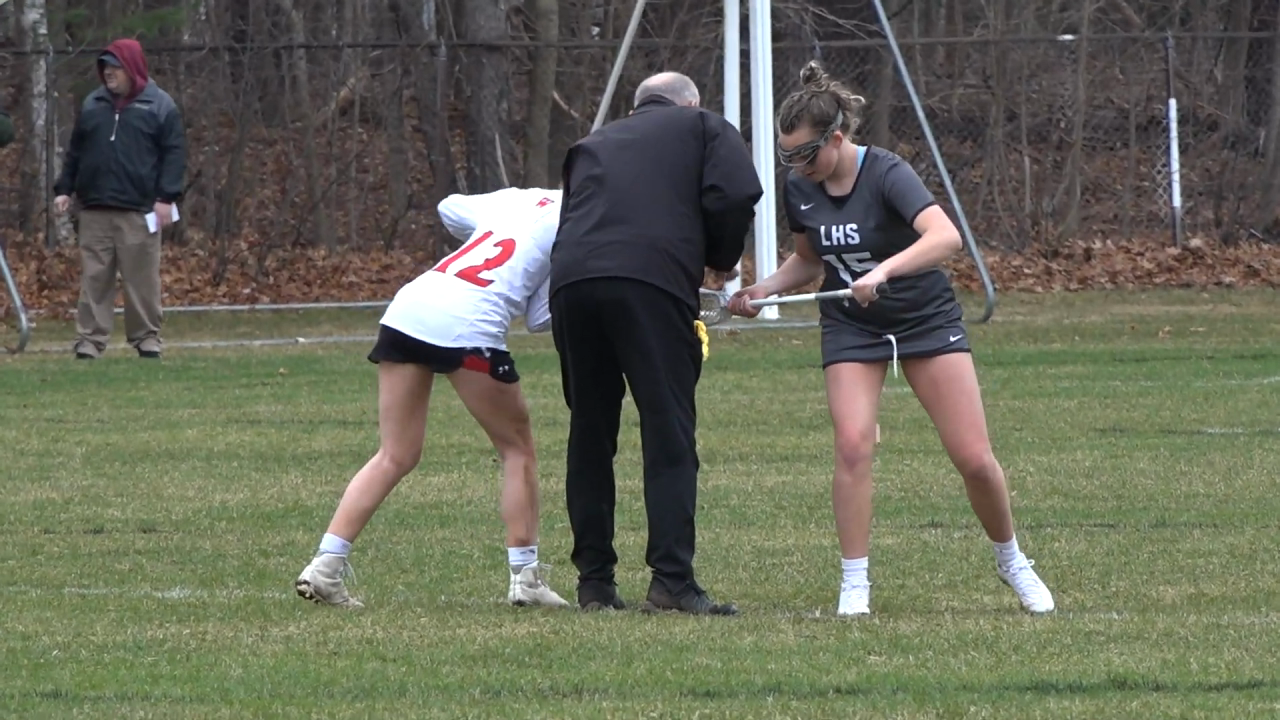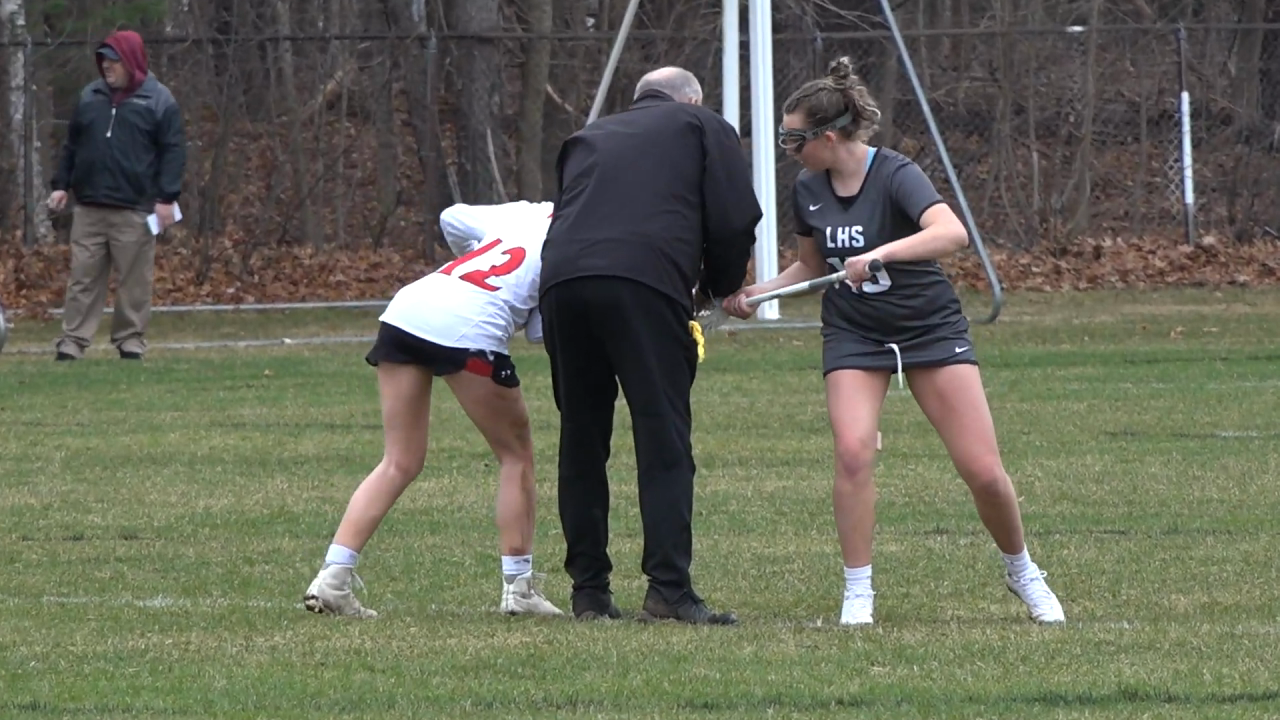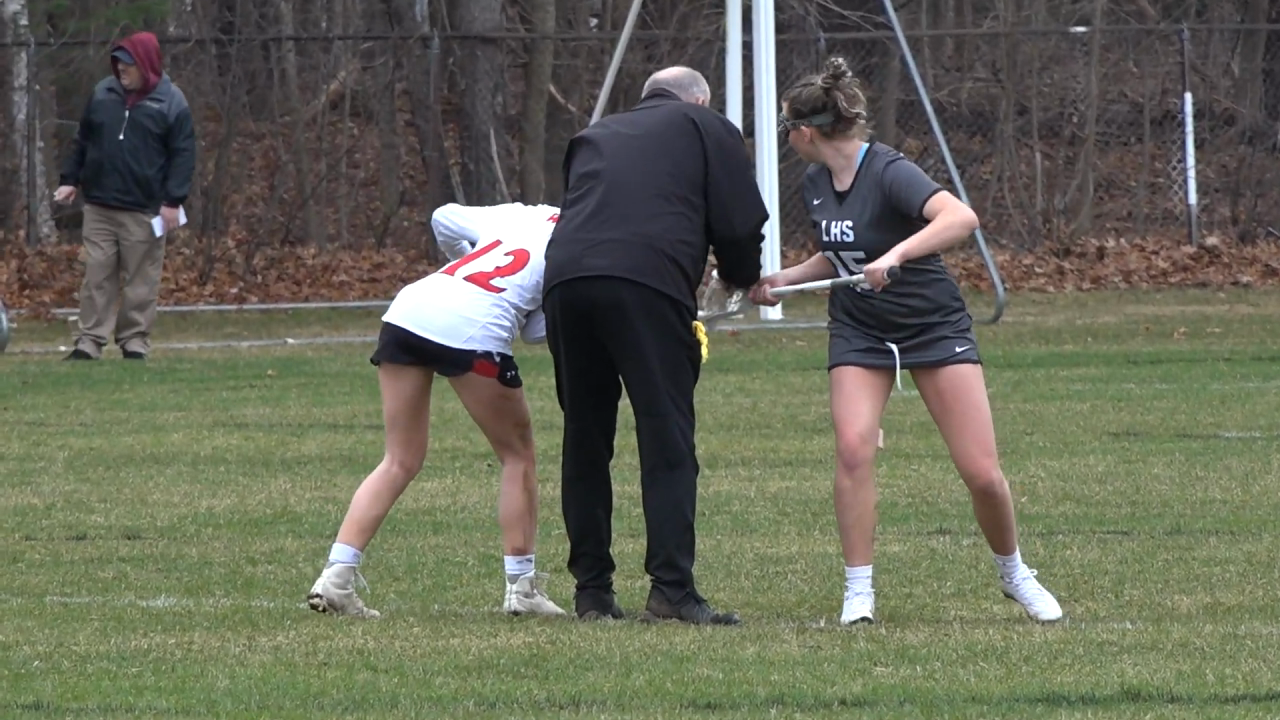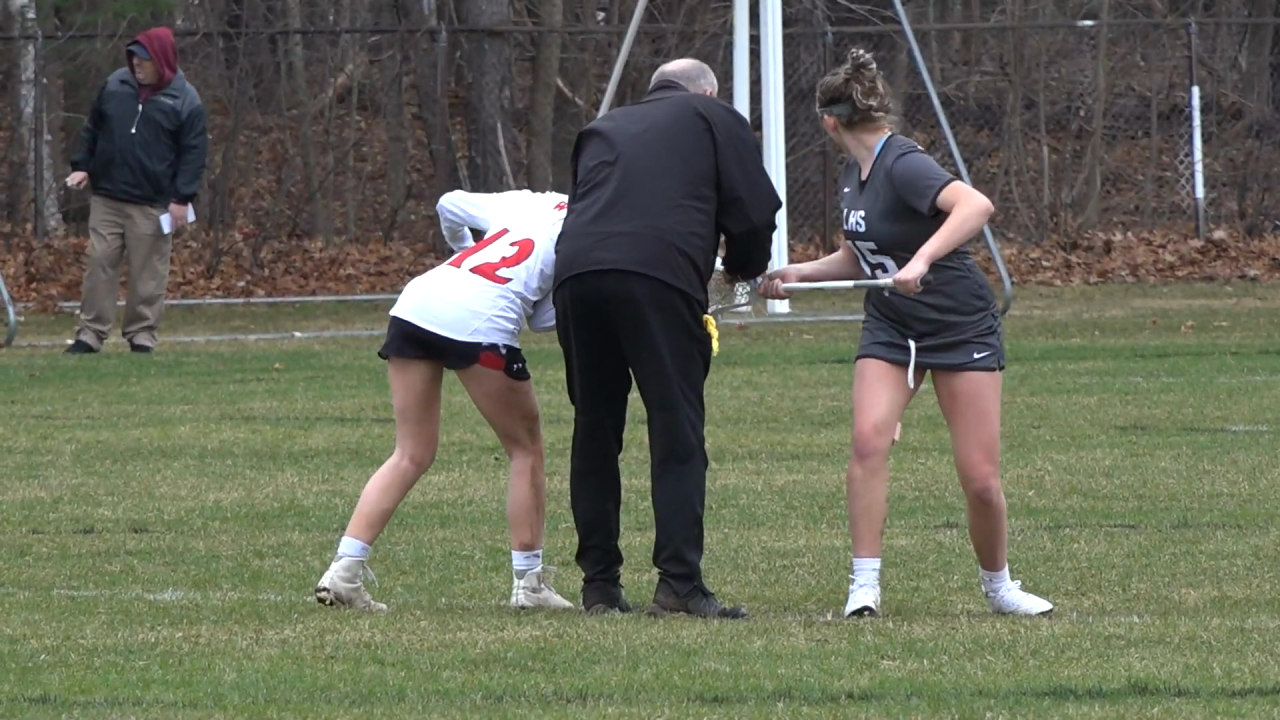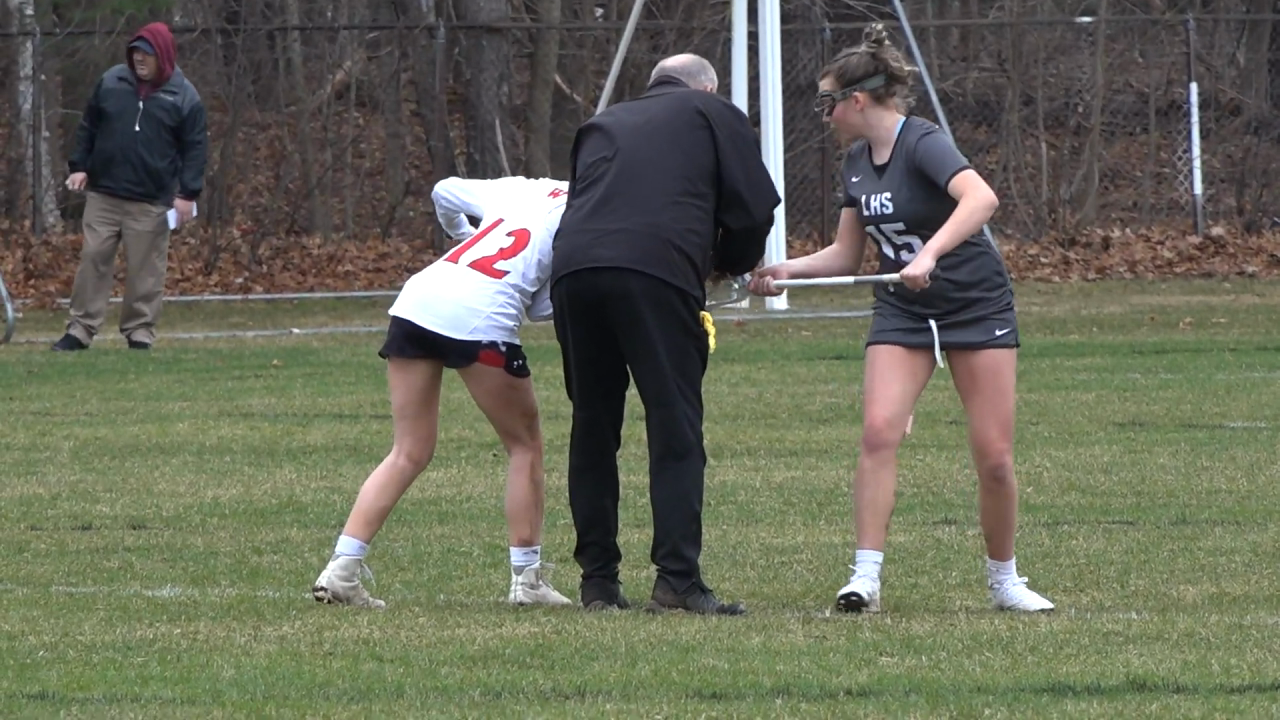
dt=0.3s
person 1, frame 1
left shoulder: (888, 172)
right shoulder: (799, 189)
left elbow: (947, 238)
left wrist: (883, 270)
right wrist: (764, 288)
left hip: (927, 319)
right hip: (851, 326)
left knee: (974, 457)
right knee: (853, 445)
left ankle: (1011, 561)
right ankle: (854, 581)
person 1, frame 2
left shoulder: (896, 174)
right shoulder: (807, 189)
left elbow: (953, 233)
right elbow: (811, 267)
left wrist: (878, 254)
right wrist: (760, 290)
left hip: (931, 328)
right hip: (853, 334)
left knee: (984, 471)
right knee: (853, 454)
left ankle: (1022, 572)
right ankle: (858, 591)
person 1, frame 3
left shoulder: (889, 171)
right shoulder: (815, 183)
left elbow: (962, 219)
left wrist: (893, 256)
right wrist: (783, 278)
left hip: (936, 327)
right hip: (860, 332)
left knee: (981, 472)
right knee: (852, 450)
left ankle: (1014, 572)
right ankle: (858, 591)
person 1, frame 4
left shoulder: (904, 164)
right shoulder: (855, 173)
left elbow: (978, 206)
right elbow: (856, 259)
left wrist: (921, 260)
right wrist: (795, 272)
left hip: (960, 326)
right hip: (890, 326)
left knee: (980, 477)
right knee: (867, 440)
left ankle: (998, 586)
right ankle: (865, 583)
person 1, frame 5
left shoulder: (923, 141)
right shoulder: (856, 163)
left elbow: (982, 197)
right elbow: (846, 255)
left wrist: (930, 253)
right wrist: (786, 269)
left hip: (977, 306)
right hip: (902, 310)
left knee: (995, 454)
right knee: (878, 432)
left ankle: (1004, 581)
right ankle: (865, 576)
person 2, frame 1
left shoulder: (594, 142)
right shoulder: (705, 127)
right elbow: (734, 198)
right wrist: (719, 262)
left hip: (572, 281)
right hip: (652, 283)
left knee: (590, 434)
right knee: (669, 435)
left ankle: (594, 581)
right ankle: (672, 581)
person 2, frame 2
left shoulder: (589, 136)
right shoulder: (704, 127)
right elbow: (733, 224)
right wrist: (719, 289)
left hip: (563, 281)
right hip: (645, 285)
left knee: (582, 438)
right knee: (663, 440)
left ankle: (589, 590)
right ankle: (668, 591)
person 2, frame 3
left shoulder: (595, 135)
right shoulder: (706, 127)
right elbow: (741, 226)
right wrist: (740, 278)
left hip: (566, 279)
right hip: (647, 283)
left knee: (586, 439)
right knee: (667, 441)
left ankle: (592, 590)
right ankle: (671, 590)
person 2, frame 4
left shoulder: (602, 128)
right shoulder: (716, 118)
right elbow: (754, 215)
right wrist: (745, 270)
left hip: (576, 273)
right hip: (658, 278)
left knee: (595, 432)
right knee: (677, 434)
left ankle: (599, 584)
right ankle: (679, 584)
person 2, frame 5
left shoulder: (602, 124)
right shoulder: (715, 114)
right elbow: (753, 212)
right wrist: (729, 266)
left hip: (574, 269)
right hip: (657, 272)
left knee: (592, 428)
right knee: (675, 430)
left ankle: (597, 580)
right ankle: (677, 580)
person 3, frame 1
left shoulder: (521, 197)
left elbow: (450, 208)
right elbow: (539, 318)
left hip: (408, 308)
right hip: (467, 325)
left knee: (395, 457)
right knee: (518, 450)
left ankle: (325, 566)
right ankle: (525, 578)
person 3, frame 2
left shoulder: (526, 211)
left elbow: (452, 219)
right elbow: (540, 330)
left hip: (408, 307)
right hip: (468, 329)
left knee: (399, 464)
right knee: (516, 455)
left ankle: (332, 579)
right ankle: (518, 587)
person 3, frame 3
left shoulder: (522, 213)
left elbow: (444, 217)
right elbow: (536, 332)
left hip: (409, 309)
right hip: (472, 329)
left knee: (400, 462)
right knee: (518, 455)
left ankle: (335, 578)
right ankle: (522, 587)
person 3, frame 4
left shoulder: (527, 200)
left elbow: (449, 204)
right elbow: (544, 320)
left hip: (417, 301)
right hip: (479, 321)
left knee: (411, 455)
right knee: (526, 450)
left ankle: (344, 570)
right ankle: (528, 582)
person 3, frame 5
left shoulder: (522, 187)
left elbow: (444, 191)
right elbow: (543, 310)
left hip: (416, 300)
right hip: (479, 317)
left knee: (408, 454)
right knee: (525, 447)
left ankle: (342, 570)
right ankle: (527, 579)
person 4, frame 1
left shoulder: (159, 104)
right shoulder: (92, 104)
left elbow: (174, 154)
right elbow: (75, 152)
left wrist: (166, 197)
right wrist: (64, 189)
left hip: (140, 211)
right hip: (94, 210)
left knee: (142, 281)
right knee: (93, 281)
left ankle: (147, 341)
right ankle: (89, 344)
person 4, frame 2
left shoulder: (158, 99)
right shoulder: (90, 96)
left elbow: (173, 151)
right elbow: (72, 146)
left wrist: (166, 196)
right wrist: (61, 184)
left hip: (135, 208)
right hip: (89, 207)
left knee: (134, 281)
right knee: (82, 277)
left ankle: (131, 343)
right ankle: (71, 344)
person 4, frame 3
left shoulder: (171, 102)
right shoulder: (103, 93)
left elbow: (183, 154)
right elbow: (82, 141)
left wrist: (173, 200)
right wrist: (70, 179)
left hip: (145, 209)
right hip: (99, 206)
left knee: (140, 279)
right knee: (97, 275)
left ankle: (134, 344)
right ankle: (88, 344)
person 4, frame 4
left shoulder: (185, 99)
right shoulder: (115, 84)
left elbow: (194, 152)
right elbow: (92, 129)
left wrist: (182, 197)
right wrist: (81, 165)
left hip: (153, 204)
right hip: (106, 198)
left knee: (148, 274)
right knee: (99, 265)
left ankle: (141, 337)
right ankle: (90, 335)
person 4, frame 5
left shoulder: (184, 95)
right shoulder: (111, 81)
left elbow: (195, 148)
right elbow: (88, 127)
left wrist: (188, 193)
right wrist: (79, 166)
left hip: (152, 201)
right hip: (103, 194)
left knee: (146, 271)
right knee: (93, 260)
left ankle: (140, 334)
right ankle: (78, 331)
